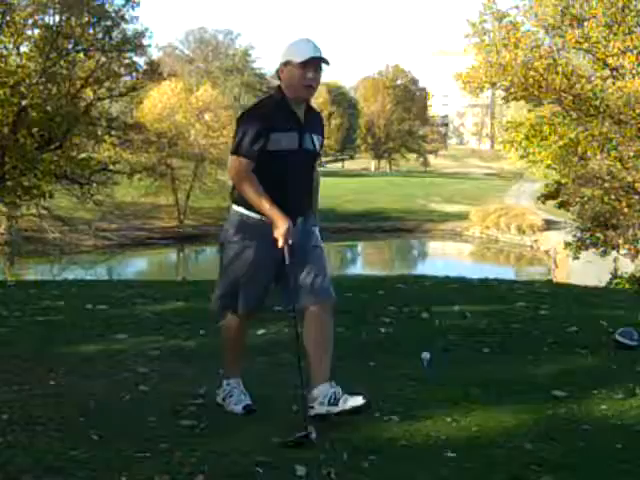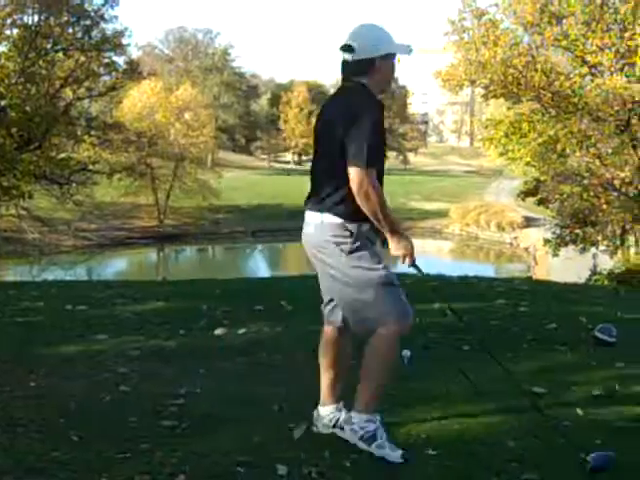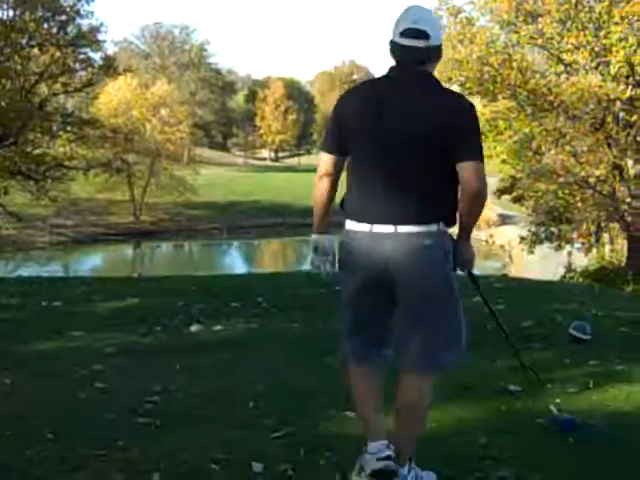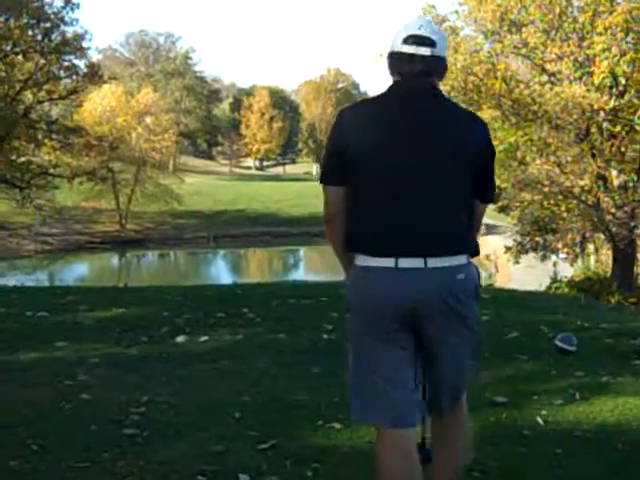
dt=0.5s
person 1, frame 1
left shoulder: (314, 120)
right shoulder: (258, 116)
right elbow: (239, 174)
left wrist: (306, 219)
right wrist: (276, 218)
left hip: (300, 225)
right hip: (254, 225)
left knee: (318, 302)
right knee: (238, 309)
left ankle: (321, 391)
right ankle: (231, 380)
person 1, frame 2
left shoulder: (339, 103)
right shoulder: (363, 110)
right elbow: (361, 183)
right wrist: (393, 233)
left hip: (330, 225)
right hip: (341, 232)
left knee: (340, 320)
right knee: (394, 320)
left ankle: (330, 409)
right ankle: (363, 417)
person 1, frame 3
left shoulder: (355, 99)
right shoulder: (455, 107)
left elbow: (326, 174)
right elbow: (474, 185)
left wrist: (319, 231)
right wrist: (464, 238)
left hip: (361, 240)
right hip: (425, 243)
left knee: (362, 352)
right knee: (420, 364)
person 1, frame 4
left shoulder: (352, 120)
right shoulder: (471, 128)
left elbow: (334, 214)
right elbow: (475, 217)
left wrist: (354, 271)
left hip: (377, 280)
right hip: (450, 278)
left knee: (393, 420)
right knee: (450, 402)
